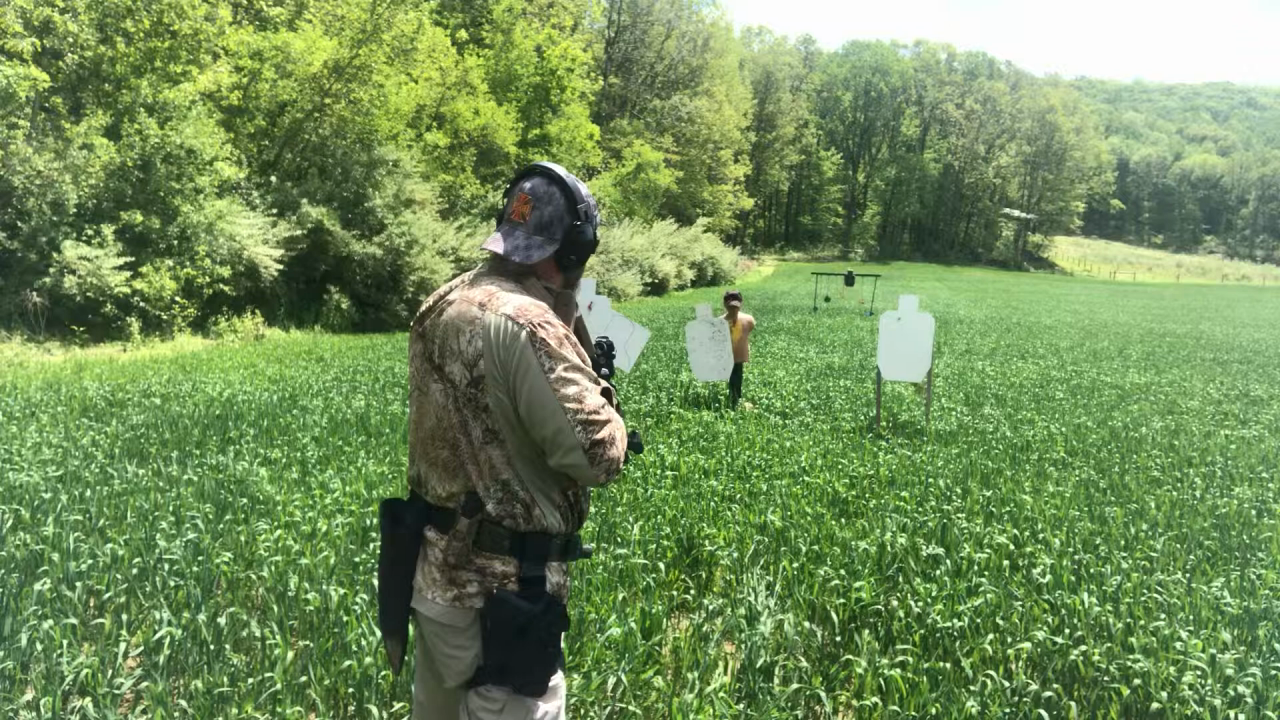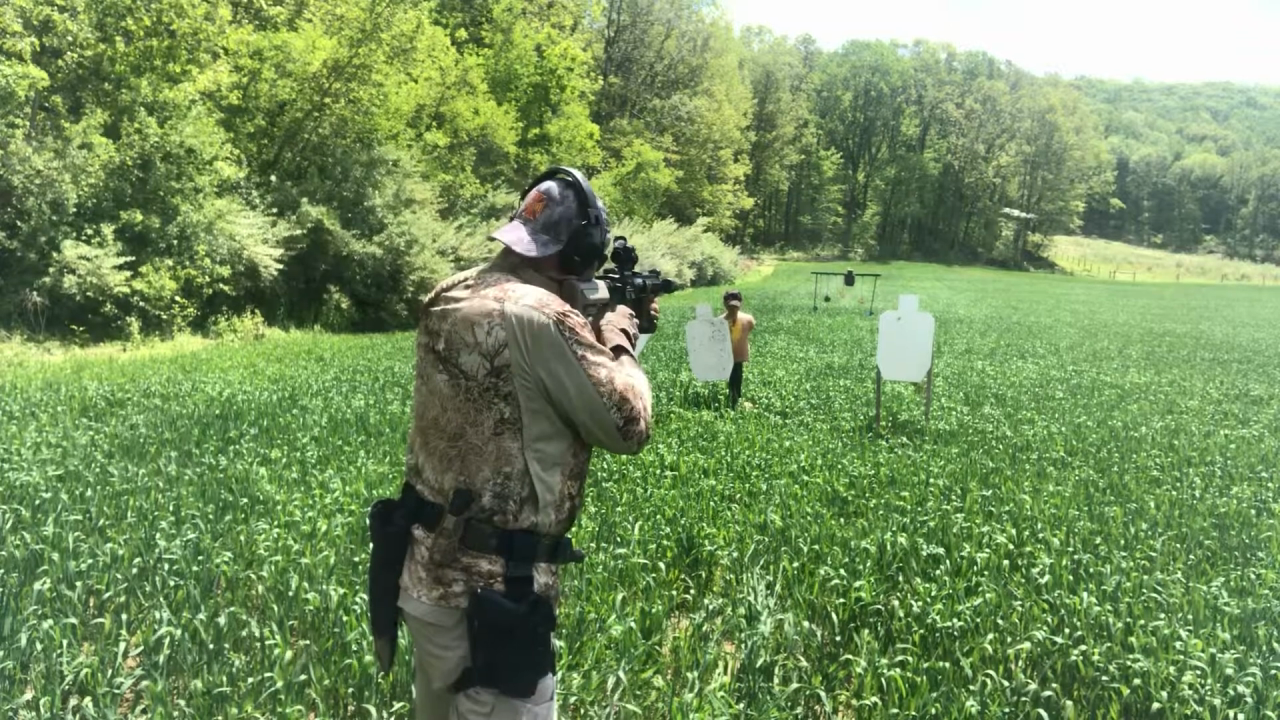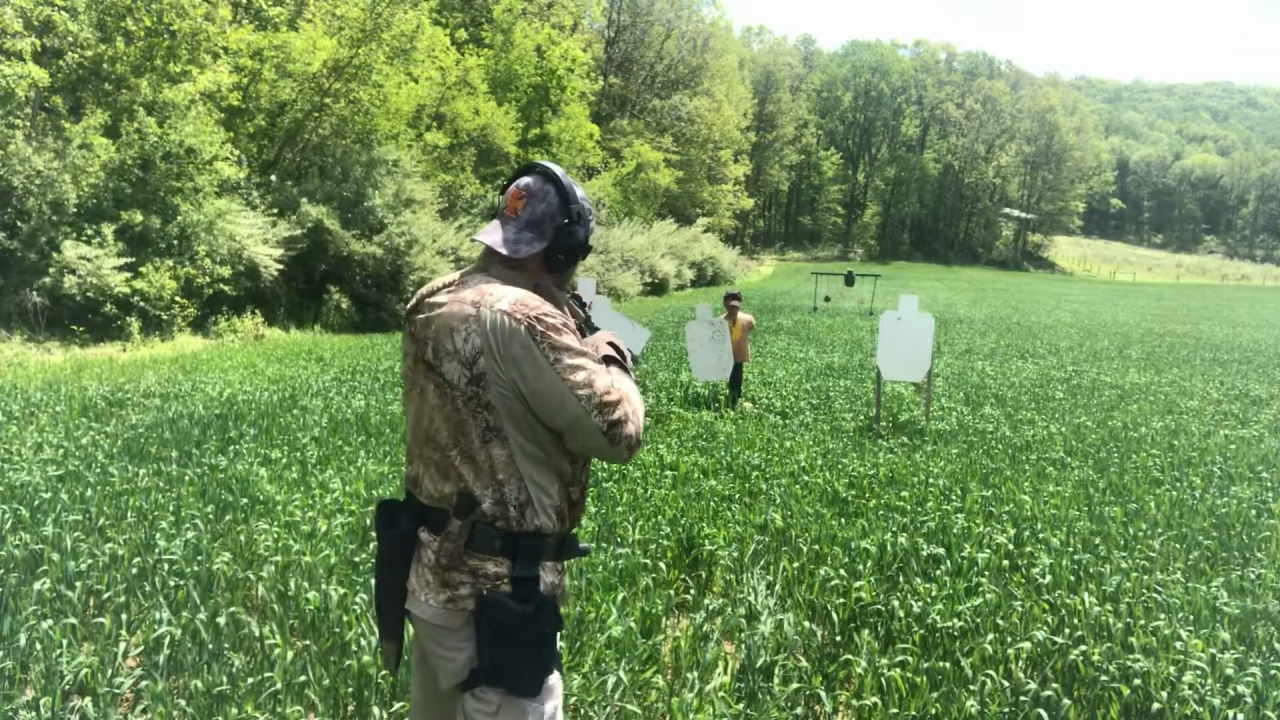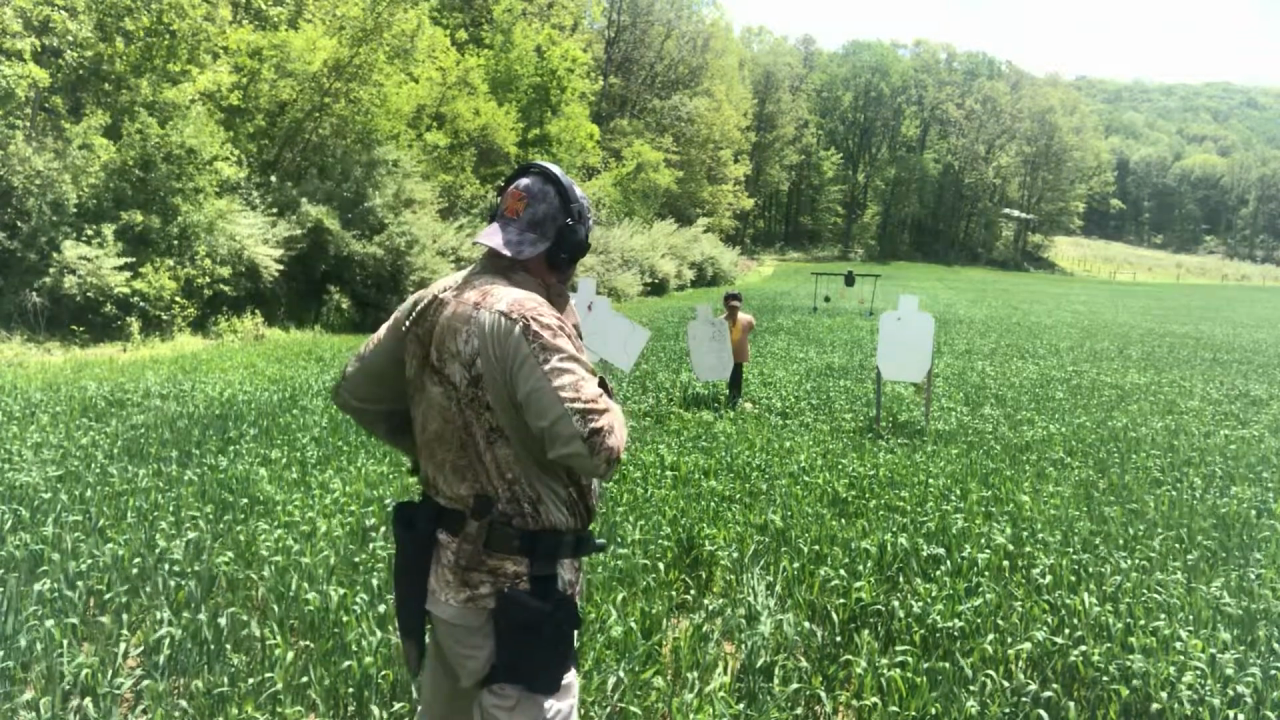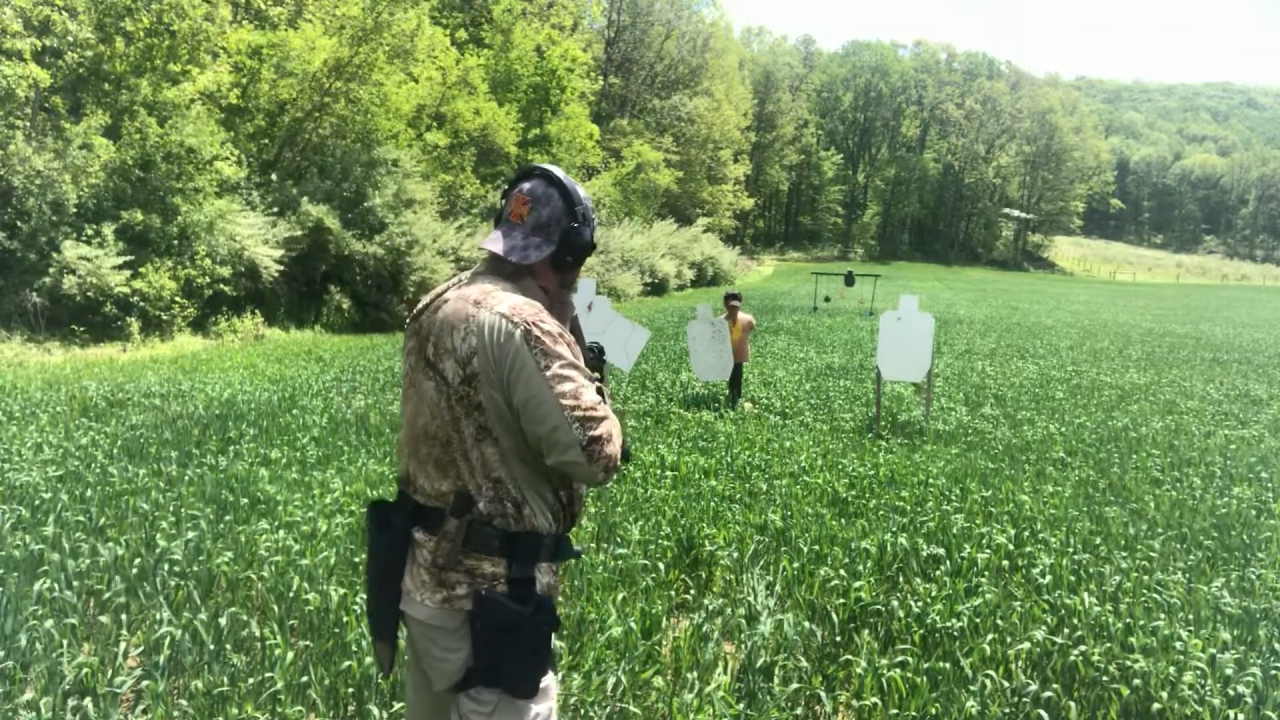
dt=1s
person 1, frame 1
left shoulder: (441, 303)
right shoulder: (527, 324)
right elbow: (594, 455)
right wrist: (599, 394)
left hip: (436, 573)
right hip: (500, 588)
person 1, frame 2
left shoulder: (447, 298)
right shoulder: (542, 318)
right elbow: (628, 426)
left wrist: (592, 330)
right wrist: (618, 337)
left hip: (427, 569)
right hip: (491, 585)
person 1, frame 3
left shoulder: (431, 302)
right shoulder: (525, 321)
right elbow: (615, 434)
left wrist: (572, 352)
right wrist: (608, 363)
left hip: (431, 569)
right hip: (497, 583)
person 1, frame 4
left shoulder: (431, 303)
right shoulder: (525, 321)
left elbow: (355, 391)
right elbow: (593, 446)
right wrist: (603, 401)
left hip: (446, 566)
right hip: (515, 582)
person 1, frame 5
left shoulder: (436, 305)
right shoulder: (522, 326)
right elbow: (592, 454)
right wrist: (596, 402)
left hip: (426, 569)
right hip: (489, 585)
